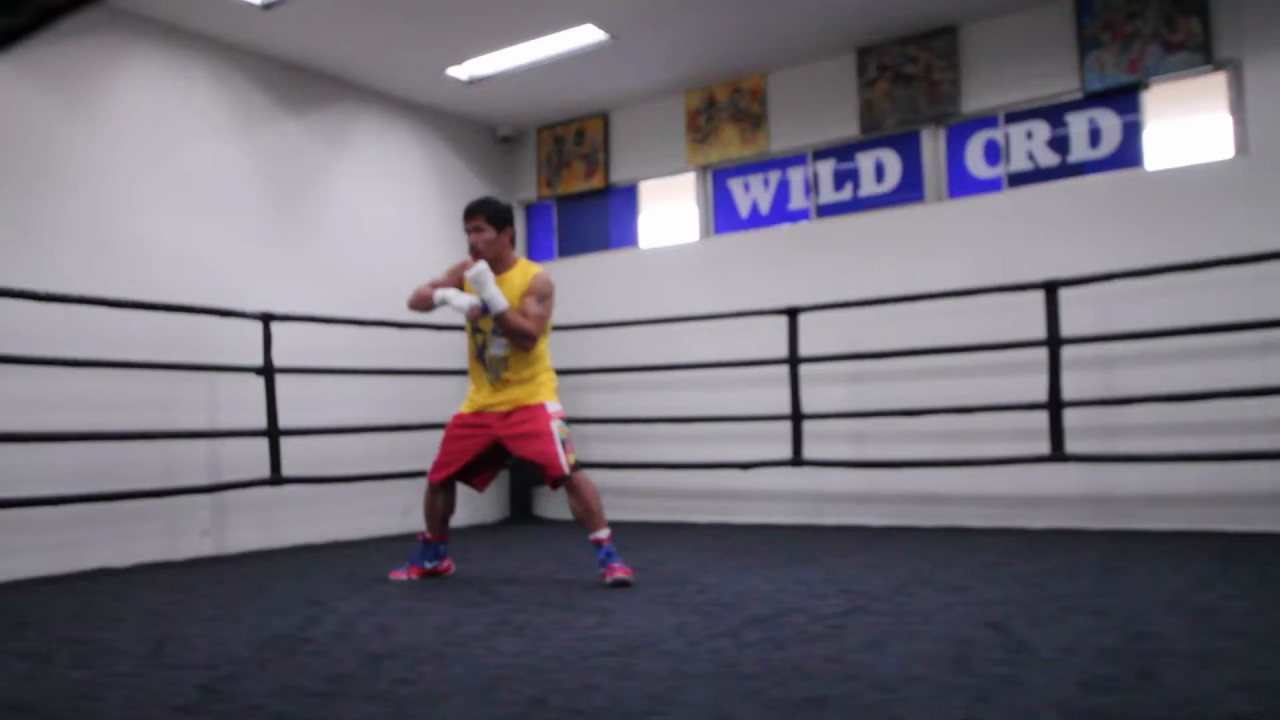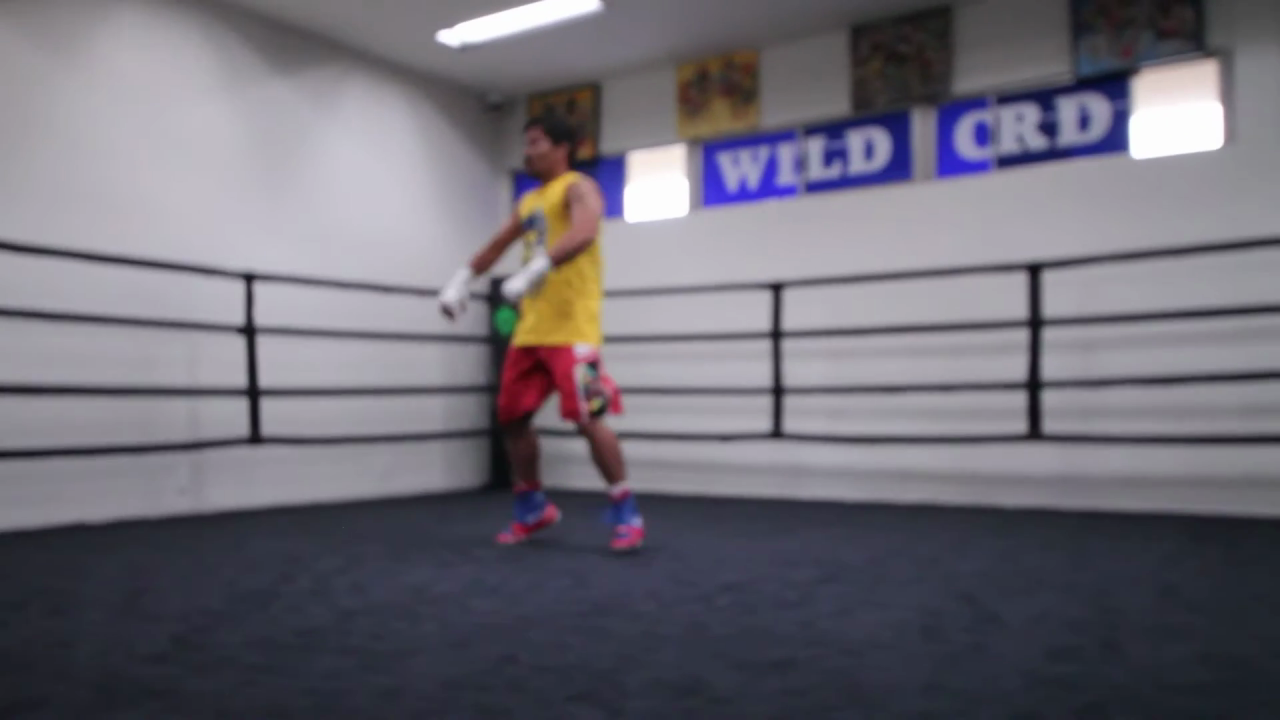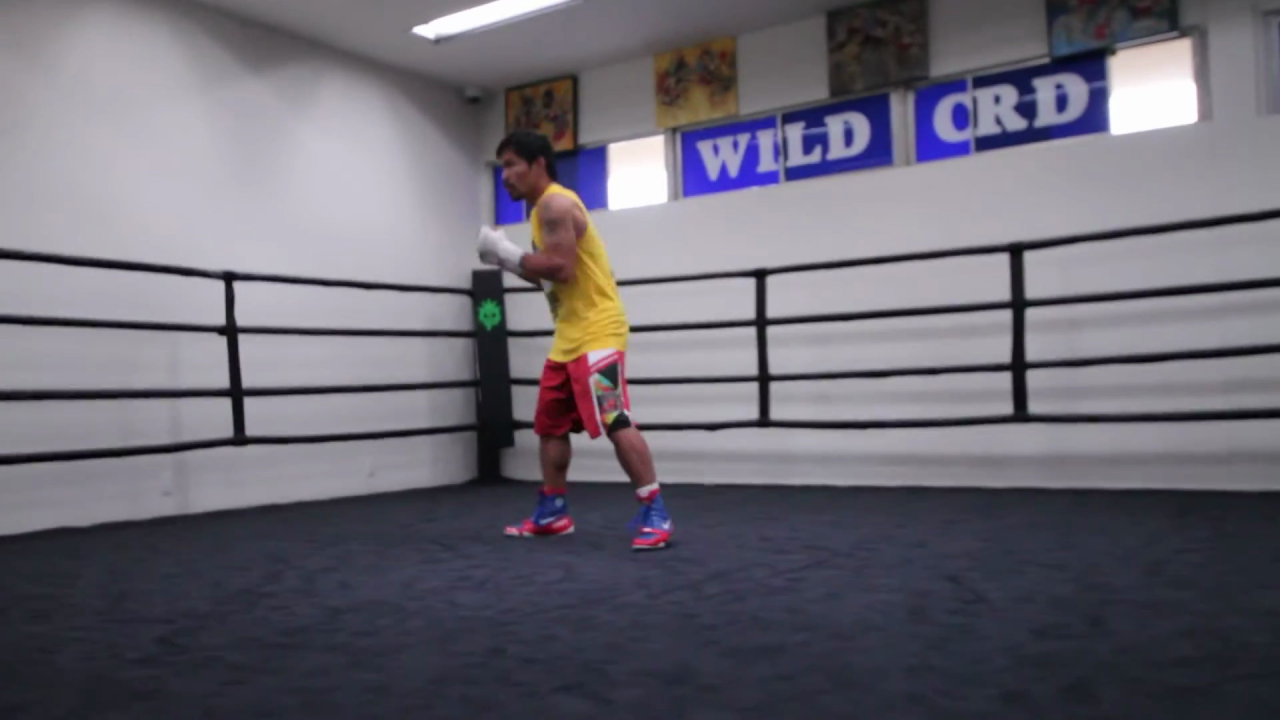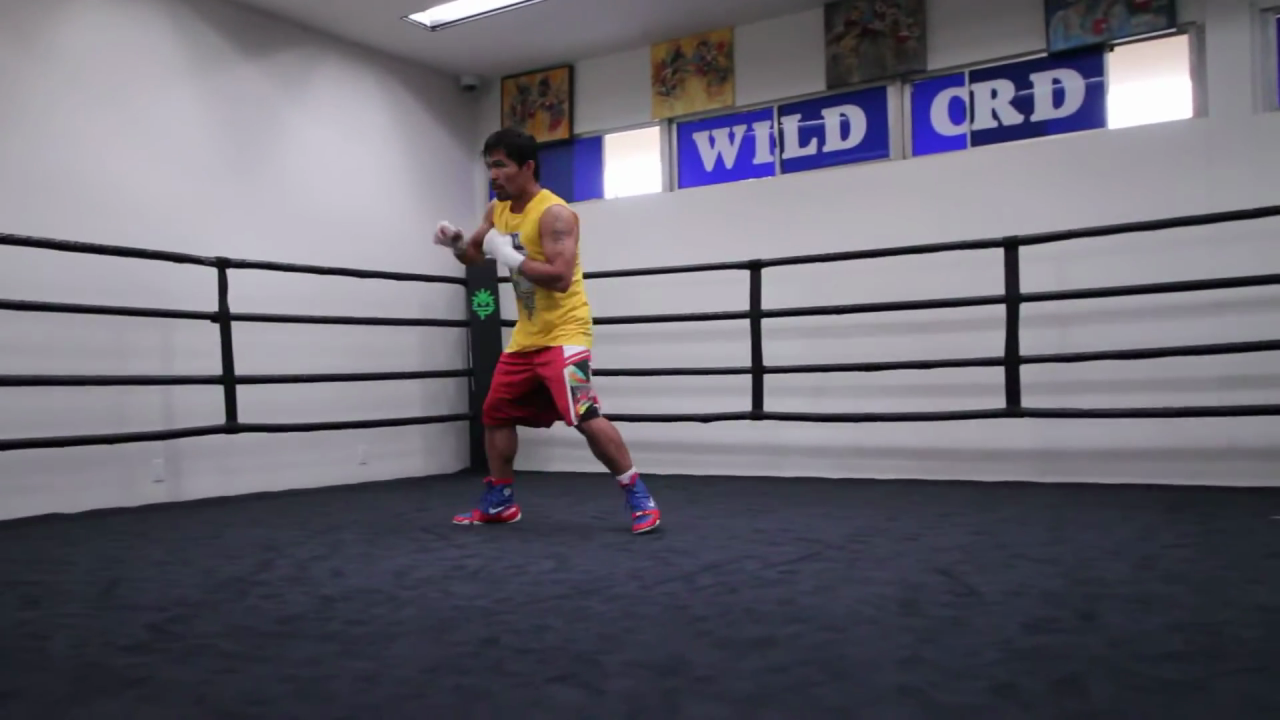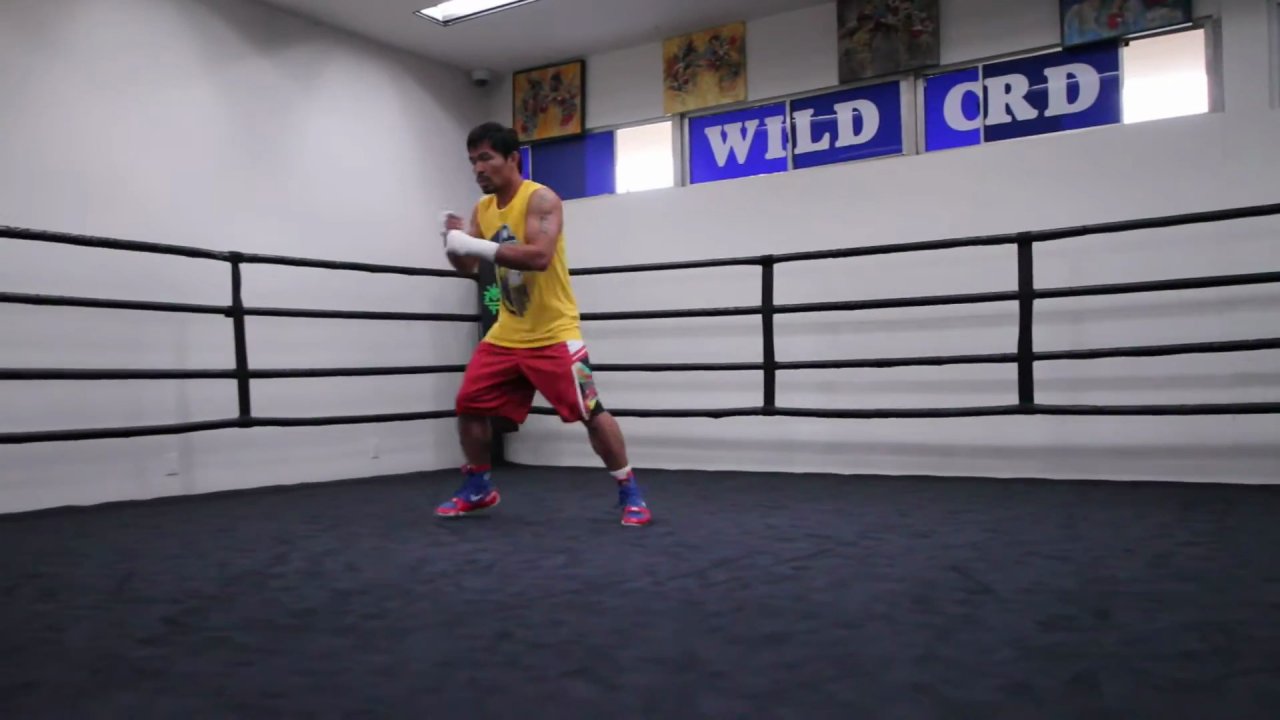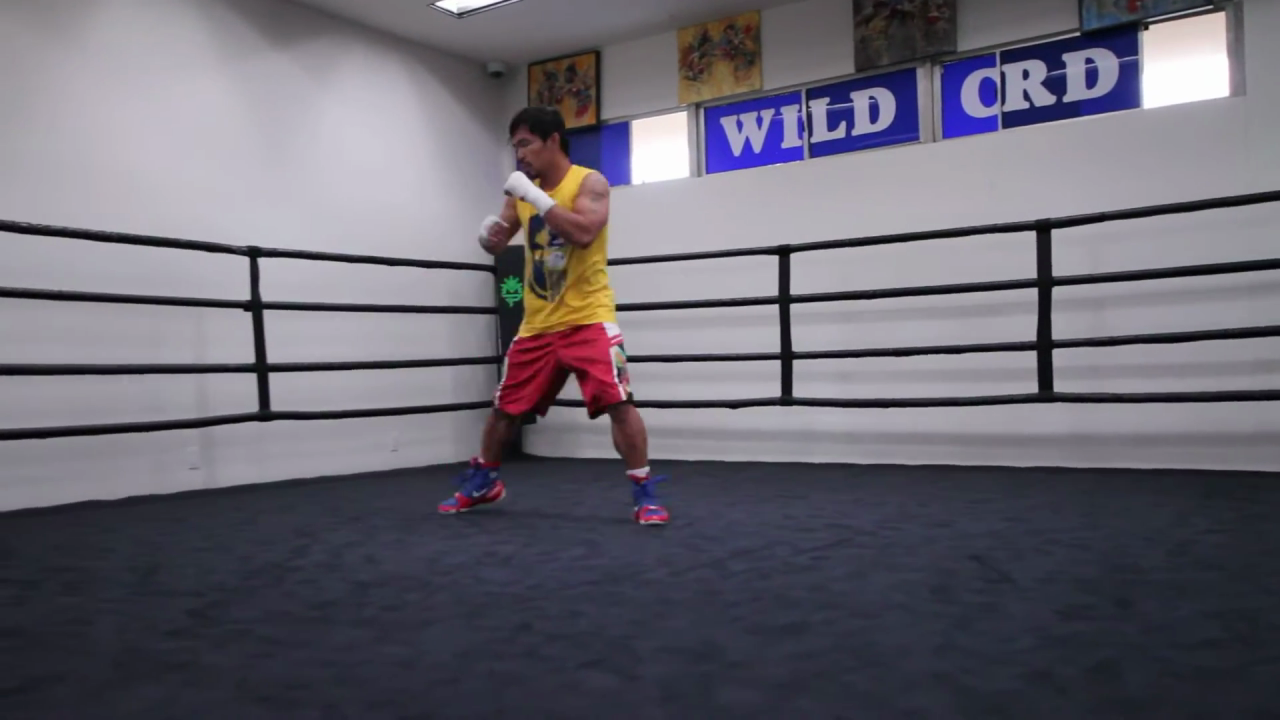
dt=0.7s
person 1, frame 1
left shoulder: (536, 279)
right shoulder: (465, 271)
left elbow: (531, 336)
right elbow: (416, 300)
left wrist: (492, 295)
right wrist: (445, 296)
left hip: (530, 398)
right hip: (482, 402)
left knee: (567, 472)
right knee: (440, 478)
left ankle: (609, 556)
right ankle: (432, 555)
person 1, frame 2
left shoulder: (578, 188)
right shoulder: (529, 202)
left elbow: (585, 235)
right elbow: (498, 246)
left wrist: (533, 272)
right wrist: (460, 281)
left hip: (573, 328)
right hip: (531, 329)
left knee: (590, 418)
right knee: (512, 417)
left ankle: (626, 512)
right ankle: (532, 509)
person 1, frame 3
left shoulder: (557, 205)
right shoulder: (542, 209)
left elbow: (556, 267)
right elbow: (540, 275)
left wrist: (503, 247)
right wrist: (504, 257)
left hip: (597, 333)
right hip: (569, 338)
left knee: (614, 422)
right knee: (549, 424)
left ankle: (656, 513)
right ankle: (551, 512)
person 1, frame 4
left shoulder: (554, 213)
right shoulder: (499, 209)
left elbow: (560, 278)
right elbow: (474, 256)
left wrist: (507, 256)
right wrist: (456, 241)
left hip: (562, 332)
right hip: (526, 338)
left knee: (584, 416)
right knee: (496, 415)
left ankle: (639, 498)
right ankle: (500, 502)
person 1, frame 5
left shoulder: (539, 199)
right shoulder: (484, 207)
left elbow: (539, 258)
right elbow: (465, 267)
left wrist: (476, 246)
right wrist: (455, 241)
left hip: (553, 331)
right hip: (507, 334)
left knee: (589, 412)
right knee: (468, 405)
left ankle: (630, 494)
right ankle: (477, 488)
person 1, frame 6
left shoulder: (591, 182)
right shoulder: (523, 192)
left elbow: (584, 233)
right elbow: (495, 245)
left wrist: (535, 196)
right wrist: (491, 233)
left hip: (588, 317)
right hip: (538, 324)
left knee: (616, 400)
right knee: (506, 408)
left ankle: (645, 494)
right ankle: (482, 482)
